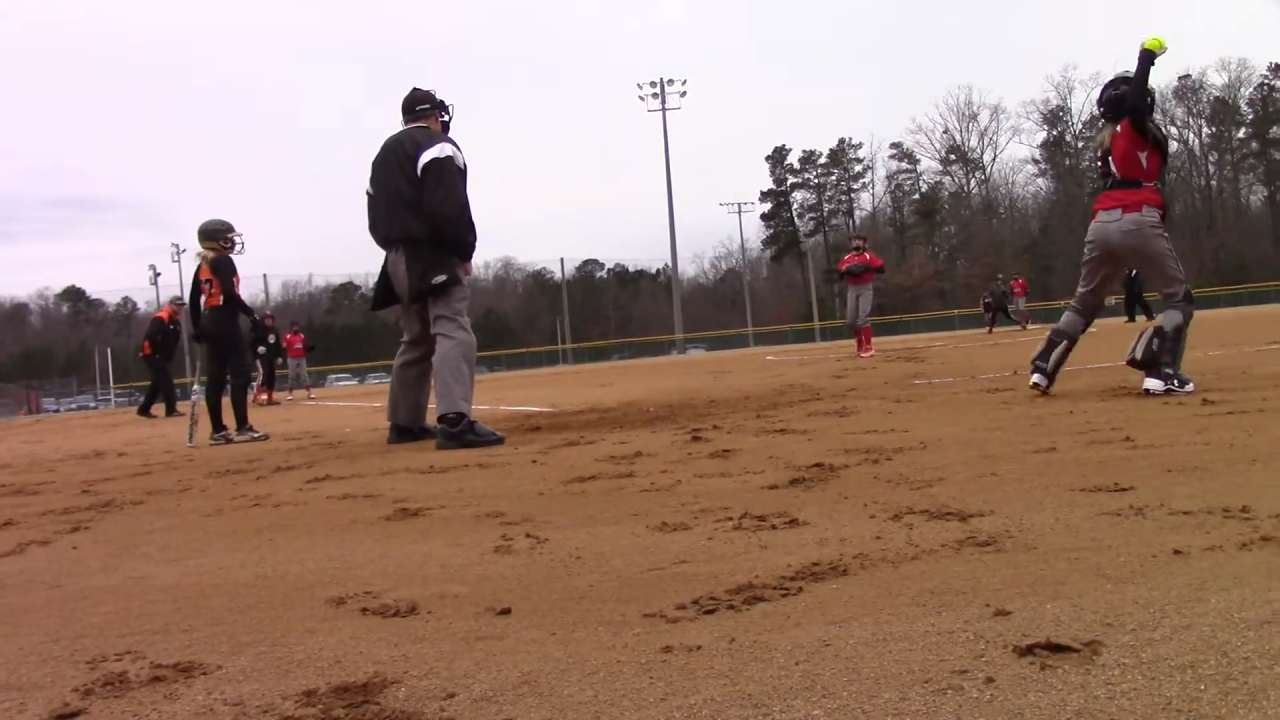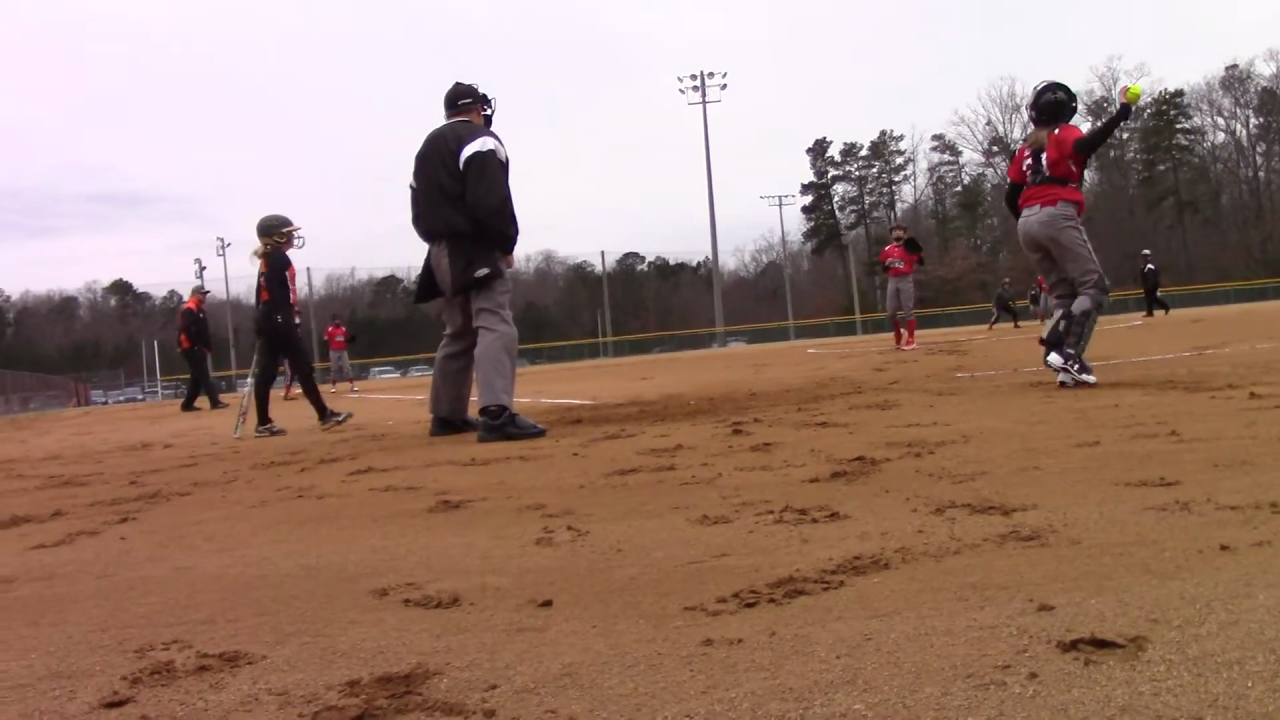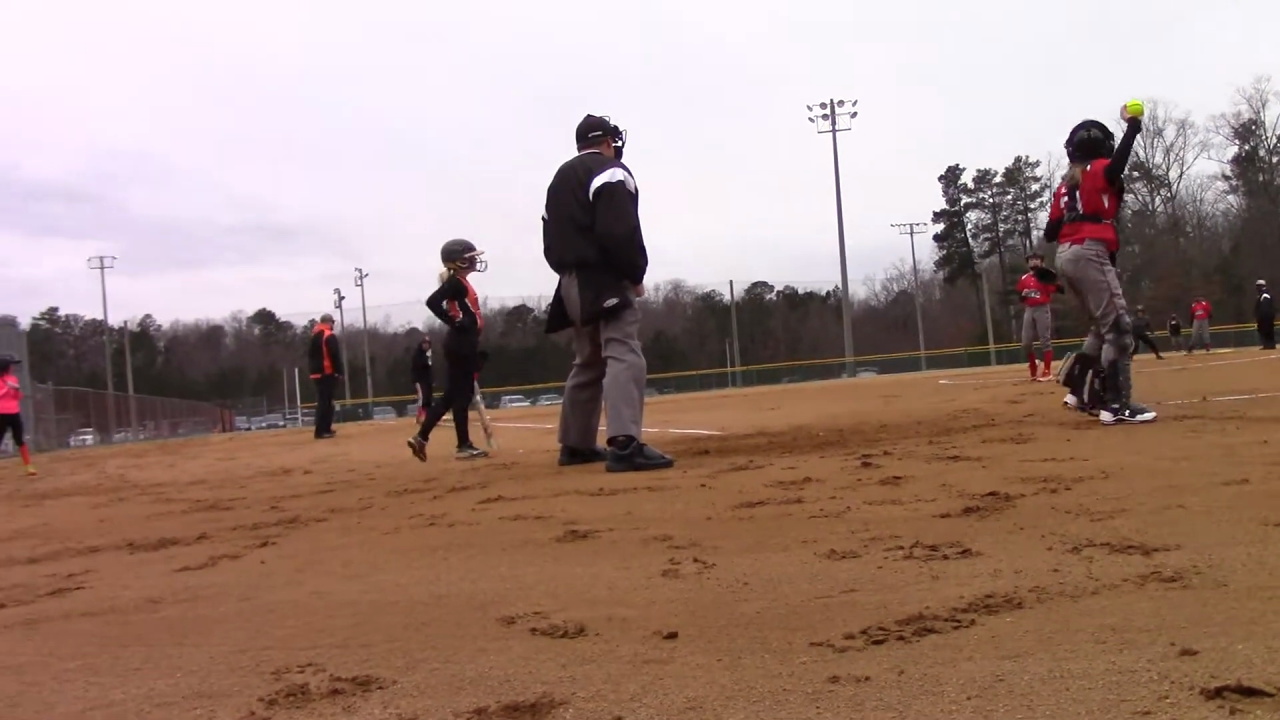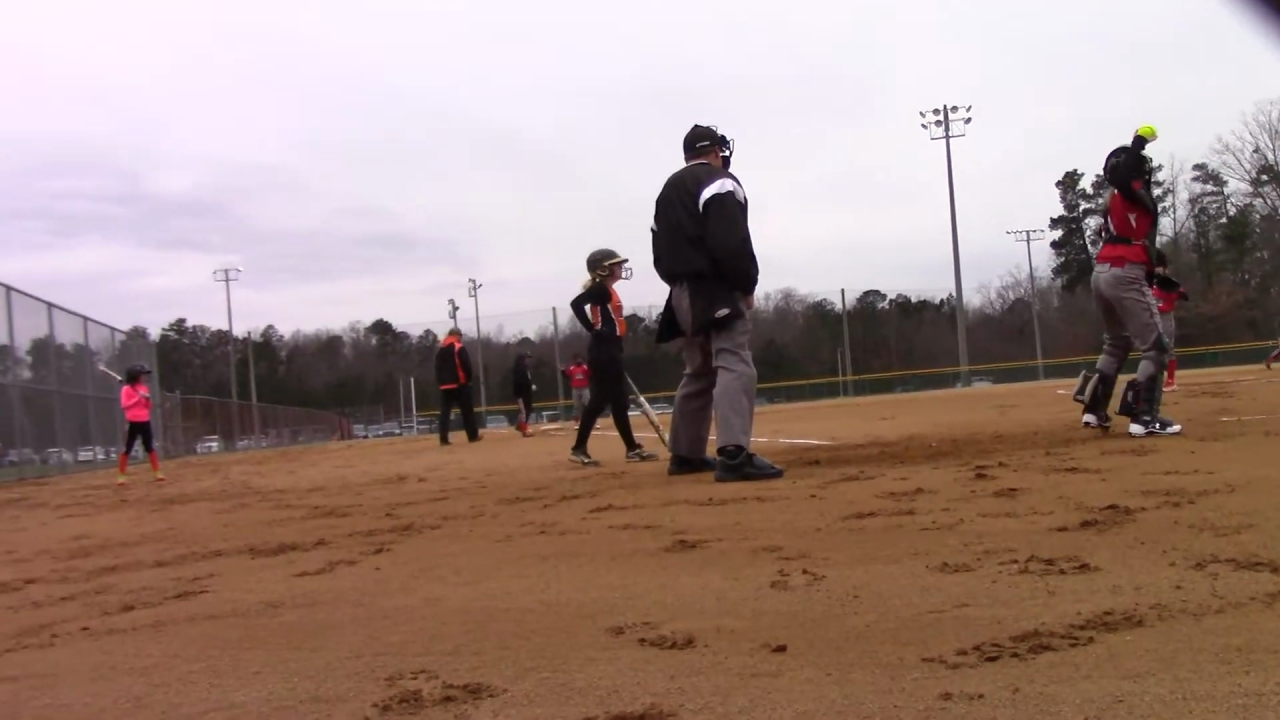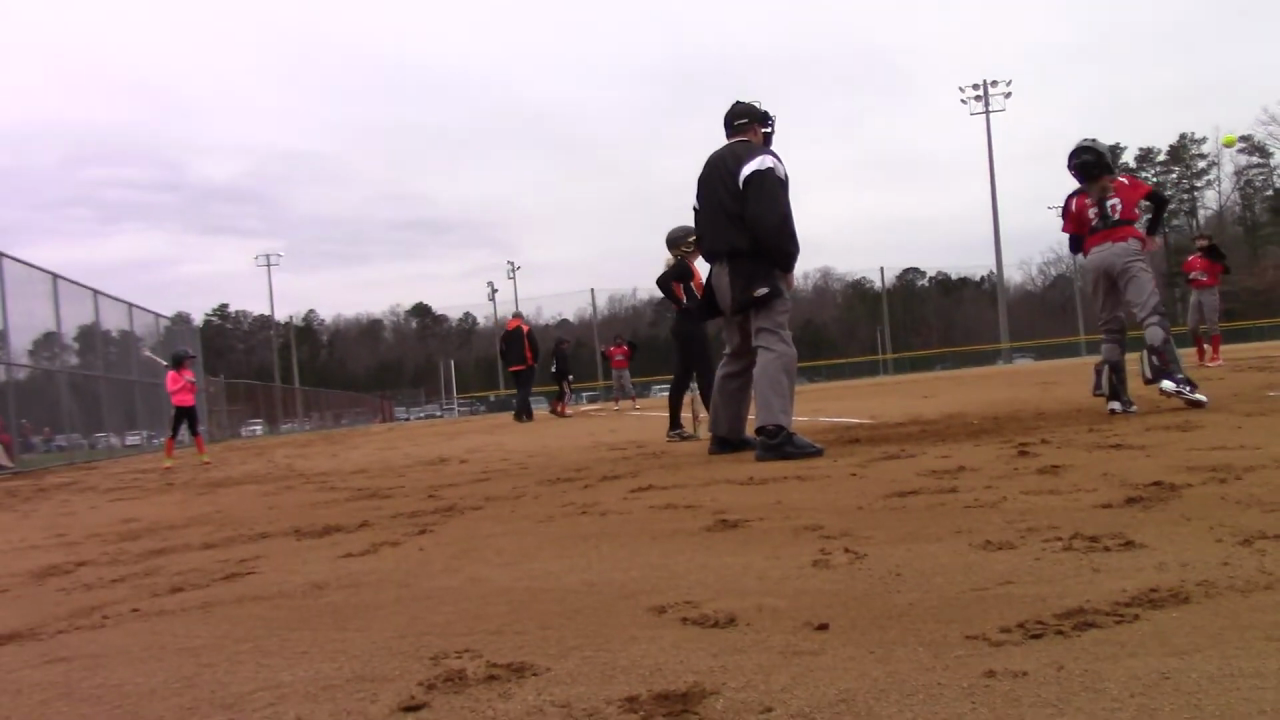
dt=0.7s
person 1, frame 1
left shoulder: (384, 154)
right shoulder: (439, 147)
left elbow: (376, 214)
right elbow: (449, 209)
left wrist: (395, 248)
right wrist: (465, 252)
left hip: (398, 259)
right hip: (433, 256)
left knee: (416, 339)
right knee: (453, 333)
left ankle: (404, 422)
right ankle: (455, 422)
person 1, frame 2
left shoulder: (427, 148)
right shoulder: (481, 141)
left elbow: (419, 208)
right elbow: (491, 202)
left wrist: (438, 241)
right wrist: (506, 244)
left hip: (442, 253)
right hip: (474, 249)
left knee: (459, 332)
right knee: (495, 326)
left ankle: (447, 414)
right ankle: (496, 415)
person 1, frame 3
left shoulder: (559, 179)
right shoulder: (611, 172)
left elbow: (550, 238)
right elbow: (620, 232)
left wrist: (569, 272)
right wrist: (636, 274)
left hip: (572, 282)
right hip: (605, 280)
left knee: (588, 362)
right knee: (623, 356)
left ankle: (576, 444)
right ankle: (624, 445)
person 1, frame 4
left shoulder: (667, 191)
right shoulder: (720, 183)
left elbow: (660, 250)
right elbow: (731, 243)
left wrist: (680, 283)
right wrist: (748, 286)
left hip: (683, 294)
right hip: (716, 291)
left knee: (698, 373)
right knee: (734, 366)
left ankle: (686, 454)
right ankle: (734, 455)
person 1, frame 5
left shoulder: (709, 168)
right shoulder: (760, 160)
left elbow: (703, 227)
right elbow: (772, 221)
left wrist: (720, 261)
right wrist: (787, 264)
left hip: (723, 272)
right hip: (756, 269)
left knee: (738, 353)
right knee: (774, 346)
left ankle: (725, 433)
right ankle: (774, 434)
person 2, frame 1
left shoulder: (1108, 139)
right shoulder: (1135, 129)
right elbow: (1136, 99)
right wrist: (1147, 56)
left hip: (1101, 225)
right hip: (1138, 223)
left knee: (1085, 303)
right knee: (1178, 298)
left ankle: (1043, 367)
right ankle: (1161, 371)
person 2, frame 2
left shoulder: (1024, 147)
right shoulder: (1067, 134)
left elbow: (1011, 196)
right elbow: (1086, 145)
right wrist: (1121, 110)
left hip: (1027, 223)
right hip: (1058, 217)
left knee: (1064, 293)
right knee: (1094, 287)
left ankle: (1070, 366)
right ankle: (1065, 352)
person 2, frame 3
left shoulder: (1065, 184)
right shoulder: (1103, 170)
left elbow: (1051, 232)
right elbow: (1119, 160)
right wrist: (1132, 124)
left hip: (1066, 256)
right hip: (1090, 254)
left knee: (1105, 325)
right knee: (1117, 327)
left ankle: (1079, 390)
right ankle: (1114, 405)
person 2, frame 4
left shoulder: (1116, 199)
right shoulder: (1133, 193)
right elbow: (1120, 179)
right wrist: (1138, 145)
left hip: (1101, 274)
right hip: (1125, 275)
left knee: (1116, 345)
right knee: (1154, 346)
left ankle: (1094, 410)
right ankle: (1144, 416)
person 2, frame 5
left shoulder: (1074, 201)
right shoulder: (1125, 183)
left elbow: (1074, 245)
right elbow: (1159, 201)
right wrist: (1151, 233)
left hip: (1094, 259)
right hip: (1125, 251)
left knee: (1111, 326)
right knee: (1151, 314)
left ankle: (1115, 395)
right ankle: (1172, 377)
person 3, frame 1
left shoulder: (202, 266)
right shoulder: (223, 261)
left elbow: (194, 299)
right elbow: (230, 294)
left wrist: (197, 328)
right wrist: (251, 314)
left hip: (208, 322)
right hip: (225, 321)
left knee: (215, 377)
right knee: (240, 374)
left ankle: (218, 431)
right ankle: (242, 428)
person 3, frame 2
left shoulder: (266, 260)
right shoulder: (278, 256)
left elbow: (260, 291)
right elbow: (272, 286)
left wrist: (260, 322)
right wrist: (279, 314)
left hip: (267, 318)
right hip: (279, 318)
left knee: (266, 371)
right knee: (303, 367)
left ankle: (263, 423)
right ankle: (325, 415)
person 3, frame 3
left shoulder: (461, 283)
right shoulder: (456, 283)
right elbow: (432, 302)
right wrist: (453, 323)
left hip: (461, 343)
right hip: (462, 342)
left knee: (452, 394)
right knee: (462, 394)
left ankle: (421, 436)
right ankle: (463, 445)
person 3, frame 4
left shoulder: (609, 291)
right shoulder: (601, 289)
right elbow: (576, 303)
right wrist: (593, 329)
left hip: (611, 350)
right hip: (604, 349)
left knee: (619, 400)
right knee: (600, 400)
left ankle: (632, 448)
right ankle: (579, 448)
person 3, frame 5
left shoulder: (688, 267)
right shoulder: (683, 266)
right elbow: (662, 281)
right wrist: (681, 305)
left hip: (688, 326)
right hip: (689, 326)
left knee: (682, 377)
right knee: (706, 375)
left ankle: (675, 428)
